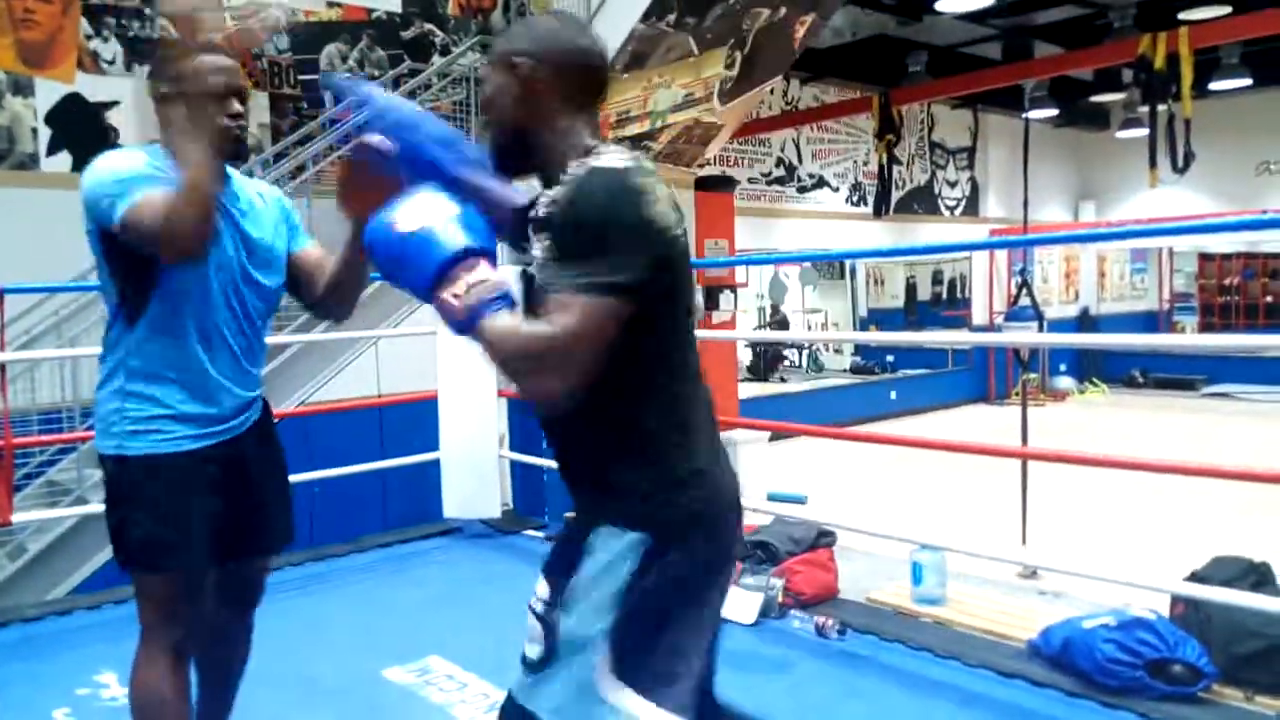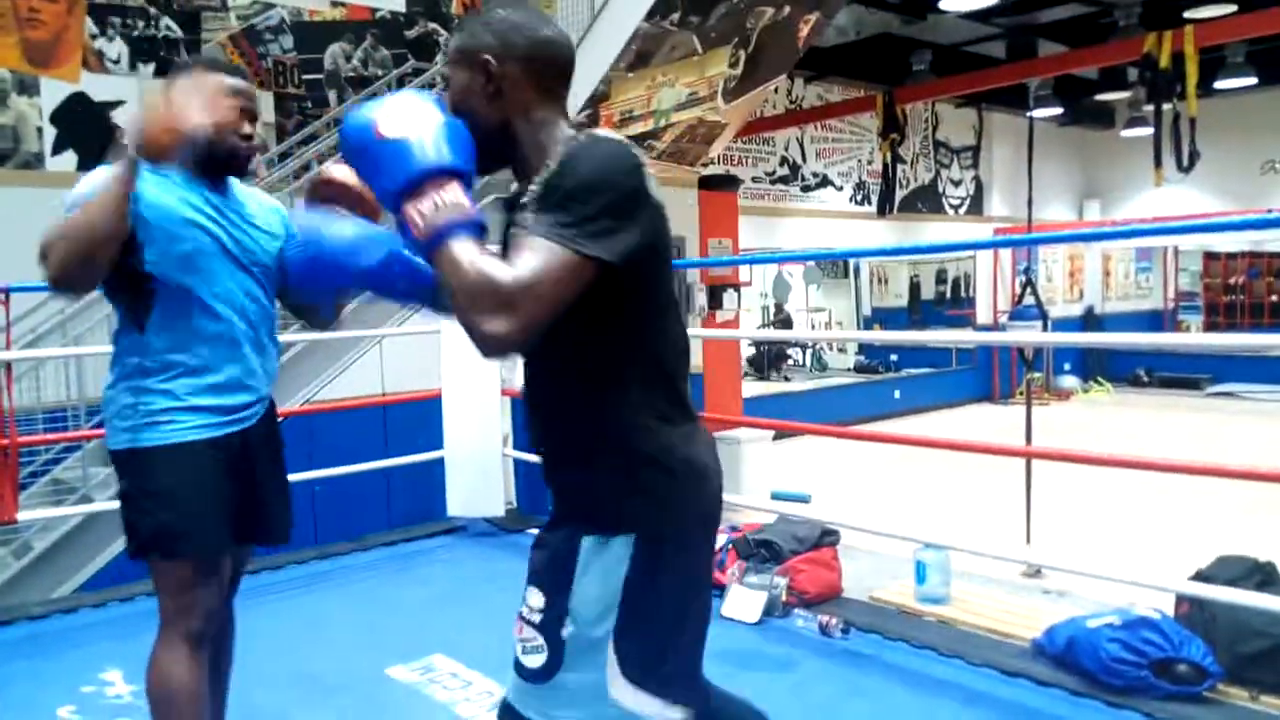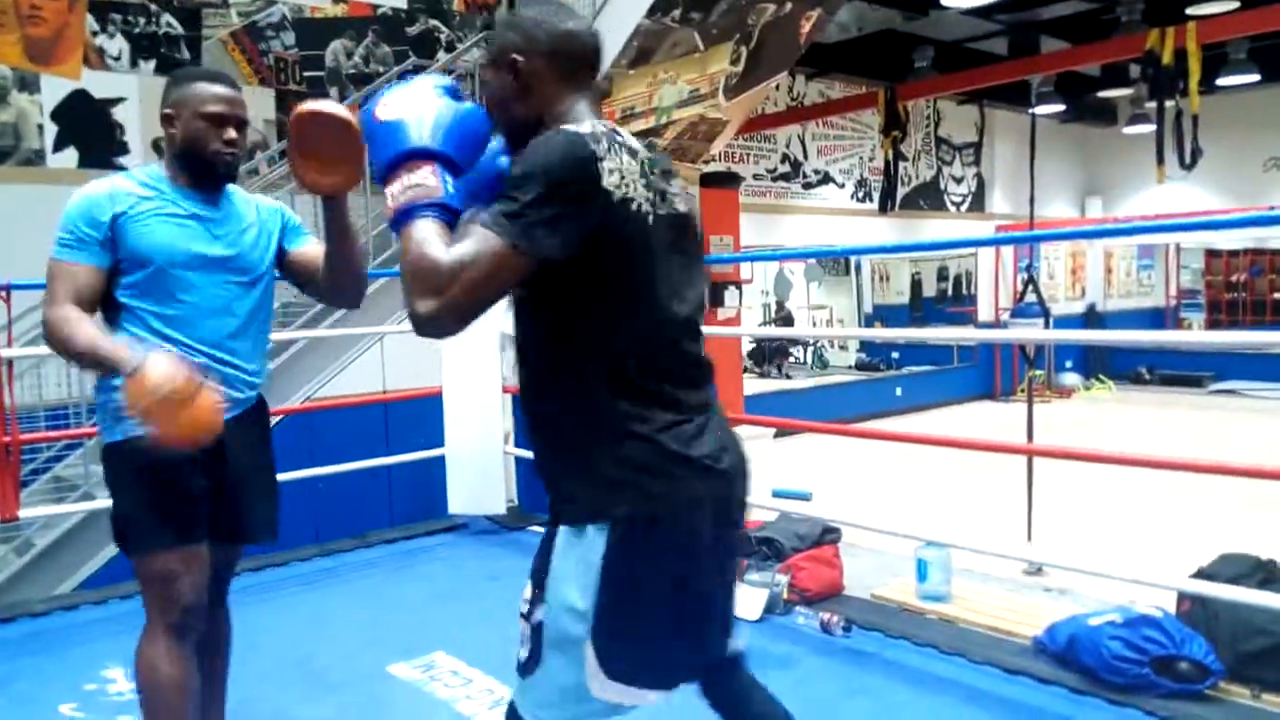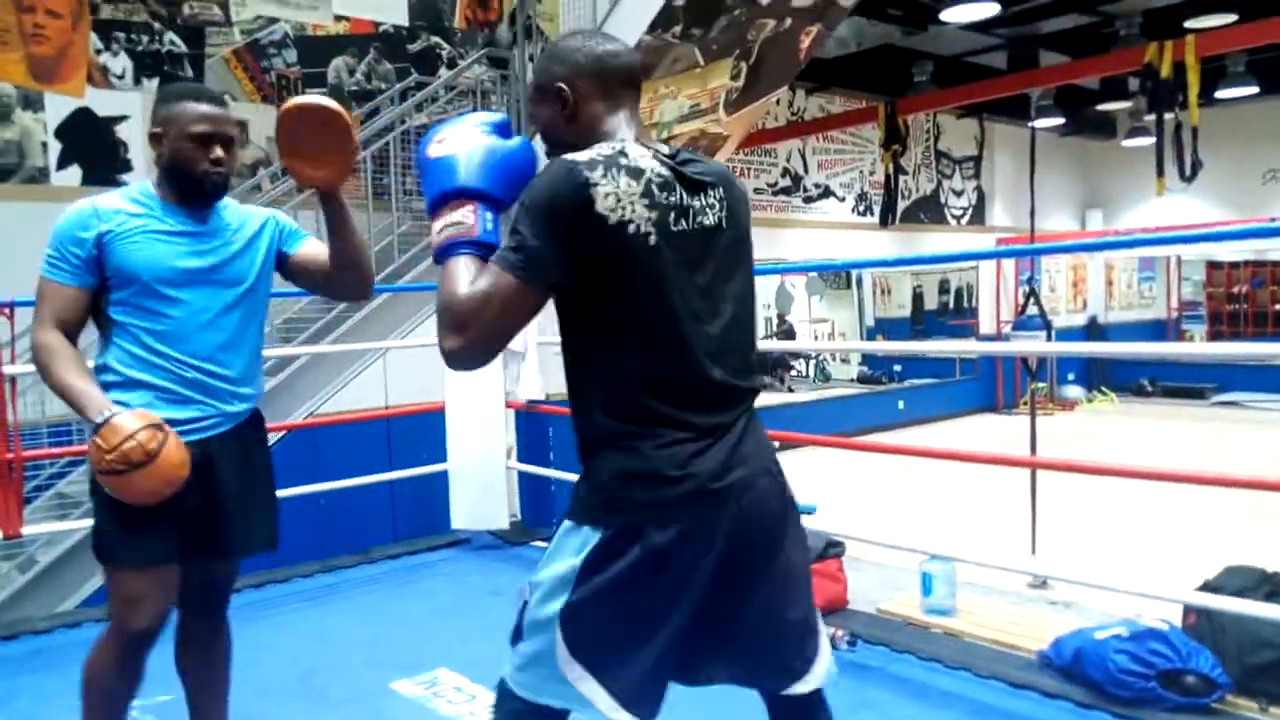
dt=0.2s
person 1, frame 1
left shoulder: (608, 190)
right shoulder: (614, 185)
left elbow: (549, 375)
left wrist: (466, 286)
left hip: (647, 515)
right hip: (694, 500)
person 1, frame 2
left shoulder: (595, 169)
right shoulder: (546, 186)
left elbow: (501, 320)
left wrist: (429, 200)
left hip: (629, 502)
right hip: (638, 491)
person 1, frame 3
left shoulder: (562, 159)
right shoulder: (646, 168)
left elbow: (437, 304)
left wrist: (415, 183)
left hip: (628, 496)
right hip: (699, 472)
person 1, frame 4
left shoulder: (573, 186)
right shoulder: (722, 185)
left elbow: (466, 340)
left wrist: (458, 216)
left hip: (642, 505)
right hip: (752, 487)
person 2, frame 1
left shoulder: (267, 201)
right shoulder: (125, 175)
left elbow: (329, 302)
right elbow: (184, 239)
left wrist: (363, 225)
right wrist: (191, 129)
left hip: (244, 428)
right hip: (156, 439)
left knee: (239, 598)
right knee: (171, 625)
person 2, frame 2
left shoulder: (266, 211)
right shoulder: (126, 188)
left elbow: (318, 311)
right elbow: (64, 269)
left wrist: (339, 241)
right wrist: (137, 158)
left hip: (249, 424)
right hip: (168, 431)
left knee: (218, 598)
right knee: (188, 617)
person 2, frame 3
left shoulder: (265, 215)
right shoulder: (108, 202)
left elbow: (346, 293)
right elbow: (62, 315)
left wrist: (335, 202)
right wrist: (132, 361)
left hip: (239, 425)
right hip: (153, 431)
left knee: (209, 596)
right knee: (176, 608)
person 2, frame 4
left shoulder: (263, 227)
right shoulder: (95, 221)
left elbow: (355, 286)
right elbow: (50, 335)
left wrist: (330, 193)
right wrist: (104, 415)
left hip: (234, 439)
left knee: (209, 605)
right knee: (138, 620)
